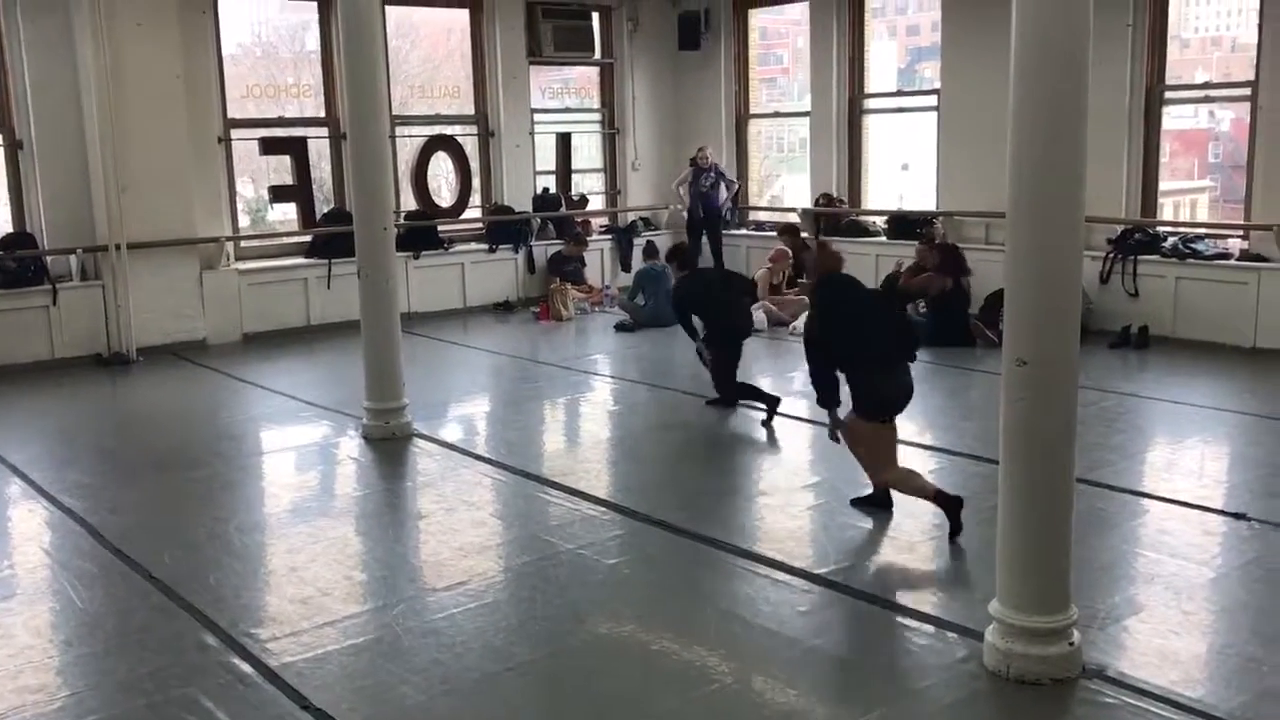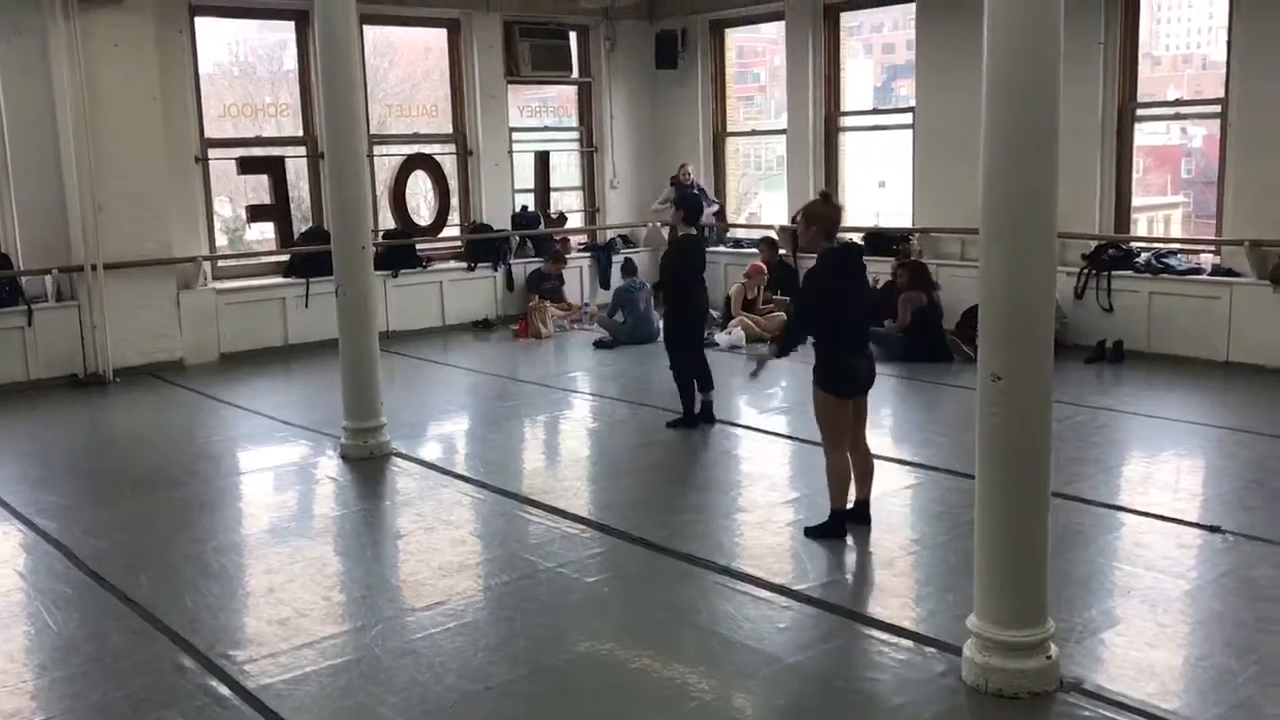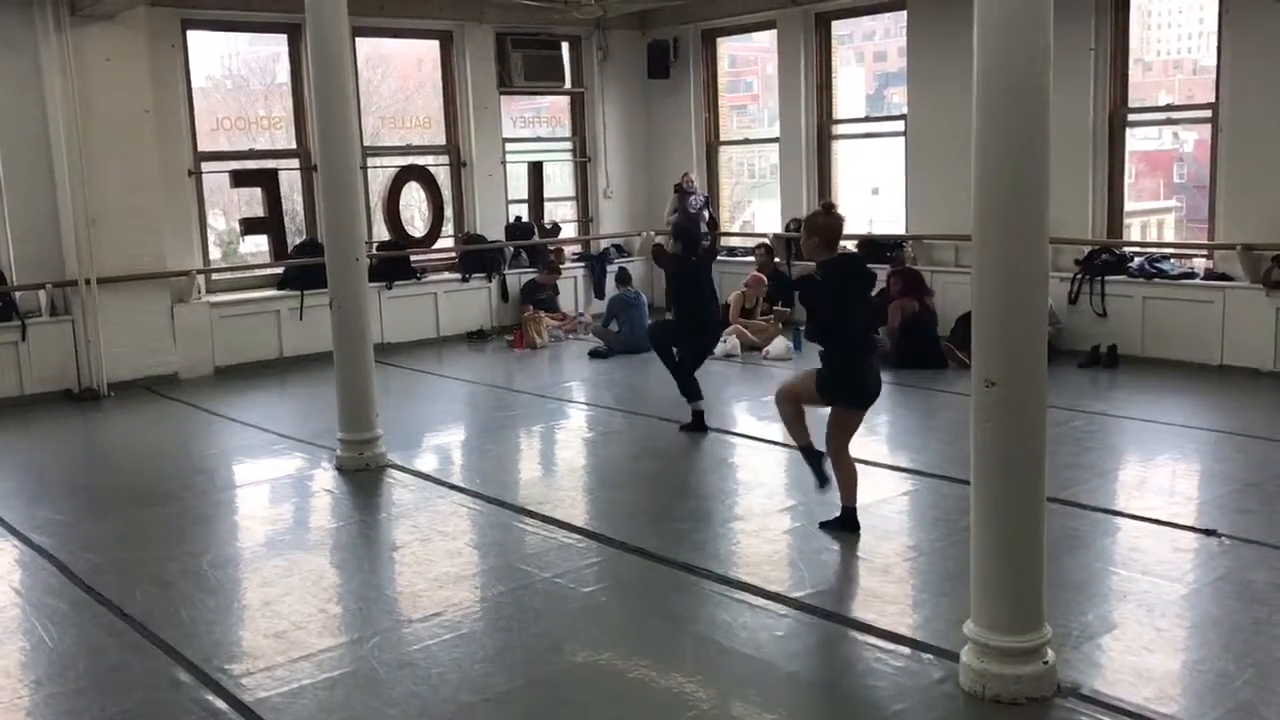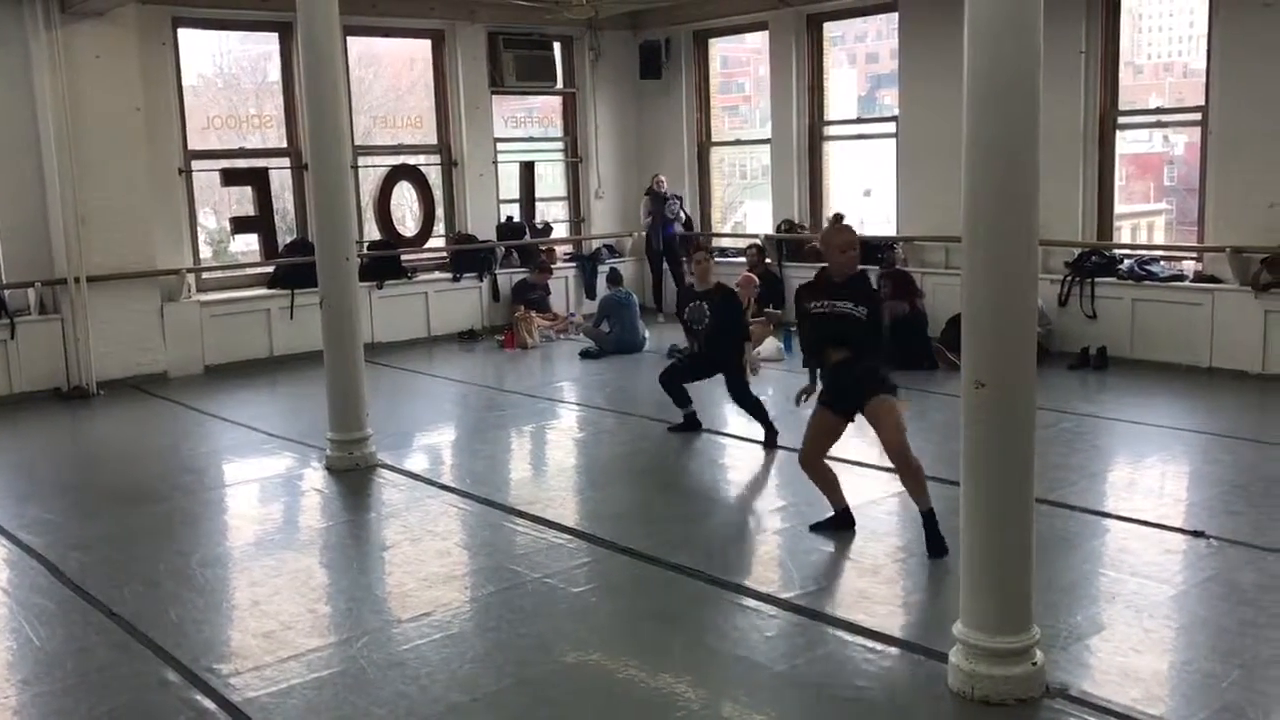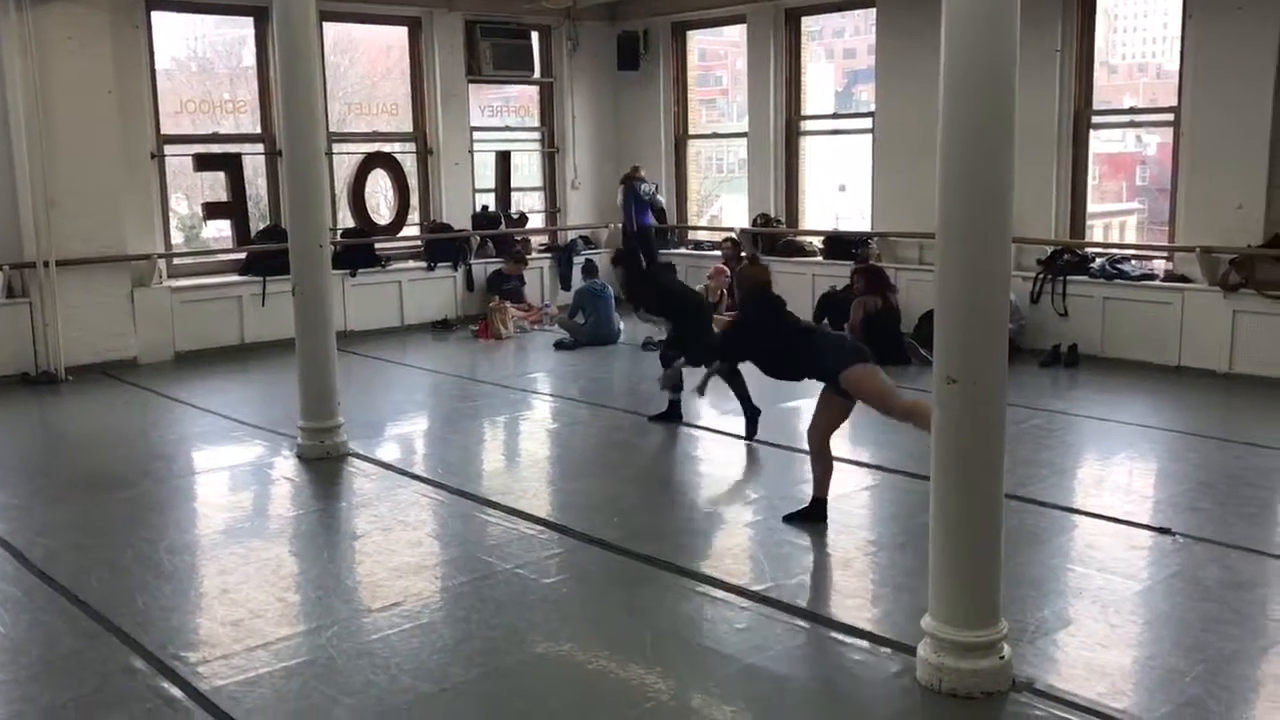
dt=0.7s
person 1, frame 1
left shoulder: (818, 318)
right shoulder: (870, 297)
left elbow: (822, 370)
right elbow: (906, 332)
left wrist: (832, 415)
right wrist: (898, 361)
left hip: (872, 387)
right hip: (900, 379)
left knee: (887, 468)
right knee: (851, 428)
left ankle: (948, 502)
right ankle: (880, 494)
person 1, frame 2
left shoulder: (821, 274)
right shoulder: (850, 263)
left elbow: (802, 321)
left wrist: (773, 350)
left hip: (835, 366)
right hip: (861, 361)
left knee: (835, 447)
right knee: (856, 442)
left ankle: (836, 520)
right ankle: (861, 509)
person 1, frame 3
left shoulder: (829, 279)
right shoulder: (853, 271)
left elbow: (819, 330)
left wrist: (806, 283)
left hip: (842, 377)
right hip: (868, 375)
left knee: (786, 393)
right knee: (836, 445)
left ankle: (815, 456)
right ankle: (848, 516)
person 1, frame 4
left shoulder: (865, 292)
right shoulder: (806, 294)
left elbow: (873, 343)
right elbow: (809, 342)
right wrist: (814, 379)
left hip: (871, 383)
right hip: (835, 388)
left knee: (900, 452)
right knee: (808, 457)
left ankle: (930, 523)
right ankle: (842, 516)
person 1, frame 5
left shoulder: (753, 318)
right shoulder: (770, 313)
left elbow: (725, 344)
right wrist: (715, 369)
left hip: (839, 358)
right hip: (839, 360)
left knee: (896, 407)
right knee: (817, 436)
right ankle: (817, 507)
person 2, frame 1
left shoulder: (679, 291)
right shoulder: (712, 273)
left elbow: (689, 327)
right elbow: (749, 287)
left wrist: (703, 347)
left hip: (726, 328)
right hip: (744, 320)
left knee: (725, 384)
right knee: (707, 344)
left ankle: (768, 401)
right ankle: (727, 395)
person 2, frame 2
left shoulder: (680, 245)
right shoulder: (696, 242)
left elbow: (671, 280)
left hip: (681, 310)
right hip: (698, 307)
left knee: (680, 362)
right knee: (697, 357)
left ankle: (689, 415)
right ankle: (707, 410)
person 2, frame 3
left shoulder: (676, 266)
right shoulder: (703, 259)
left elbow: (657, 253)
right elbow: (713, 243)
left hip: (690, 329)
right hip: (712, 328)
right knee: (686, 370)
right ankle: (698, 419)
person 2, frame 4
left shoulder: (726, 294)
right shoulder: (685, 295)
left elbow: (741, 325)
left wrist: (748, 353)
right wrist: (692, 348)
left hip: (730, 352)
right hip: (705, 354)
left knee: (740, 394)
right knee: (667, 378)
left ankle: (769, 428)
right ankle: (691, 419)
person 2, frame 5
left shoulder: (629, 283)
right shoulder: (655, 273)
left elbow: (644, 309)
right elbow: (670, 269)
left hip: (694, 316)
right hip: (698, 310)
right knee: (667, 355)
left ankle: (749, 411)
right ankle: (673, 409)
